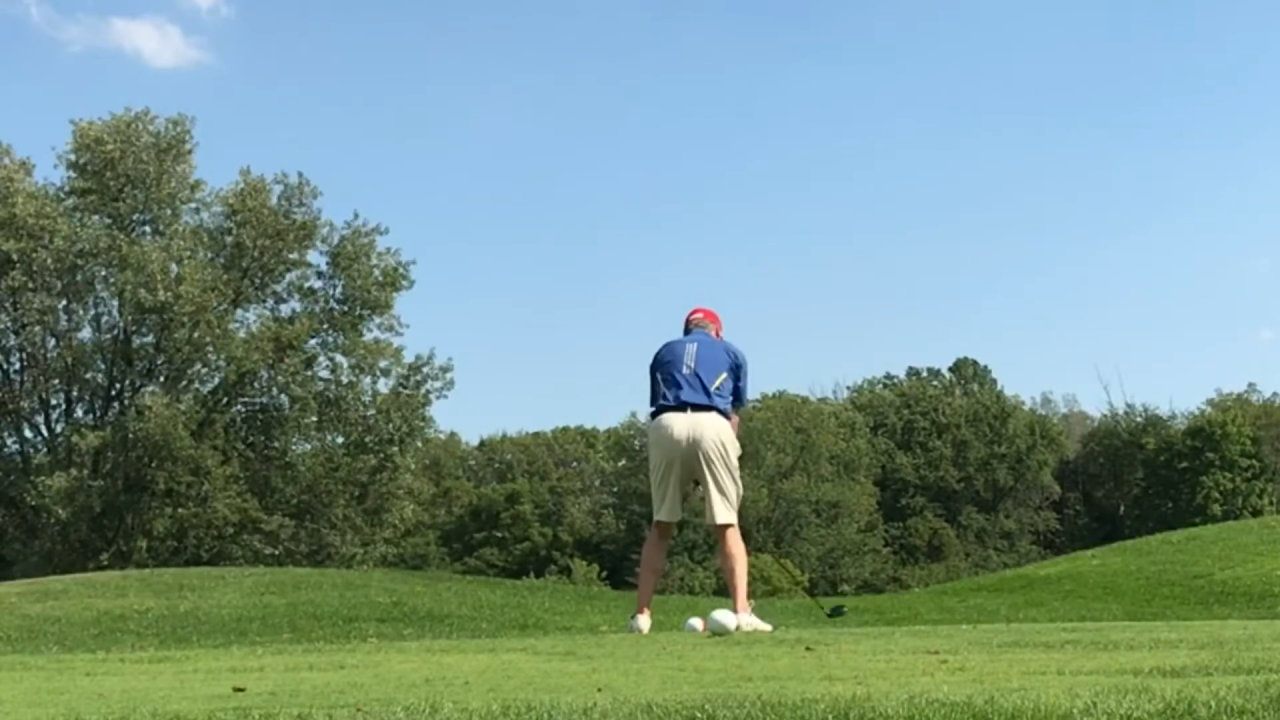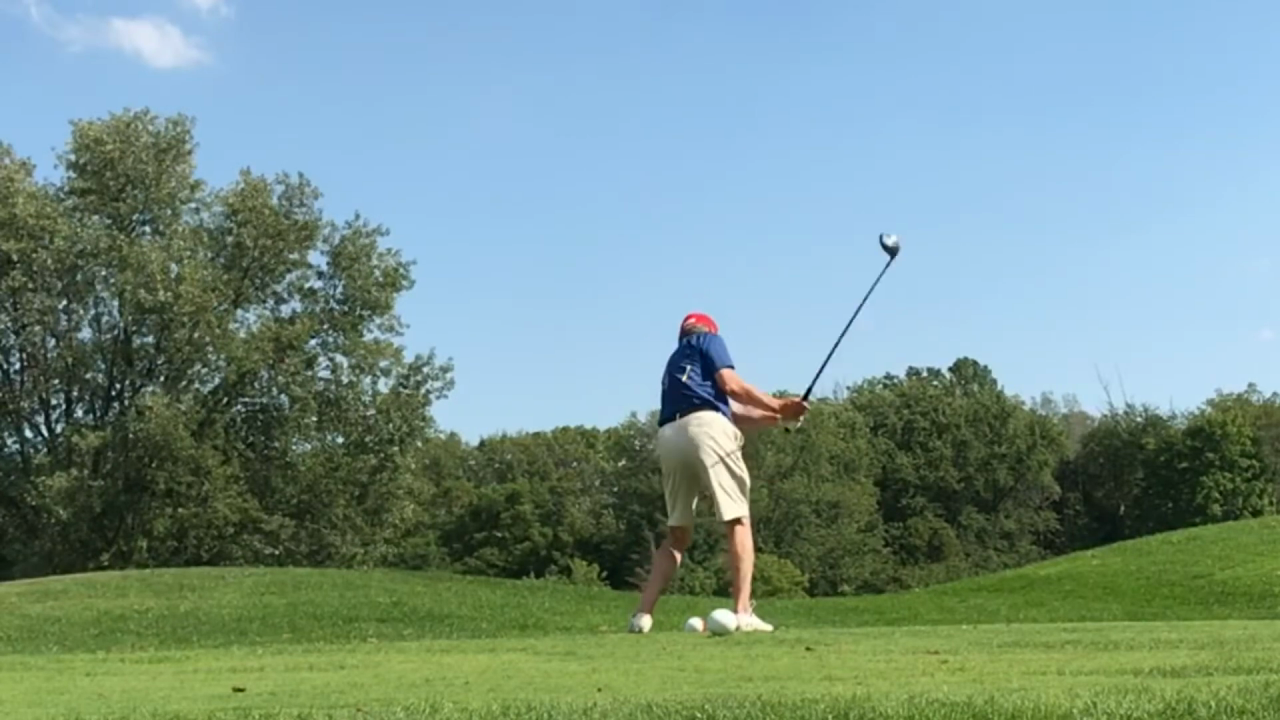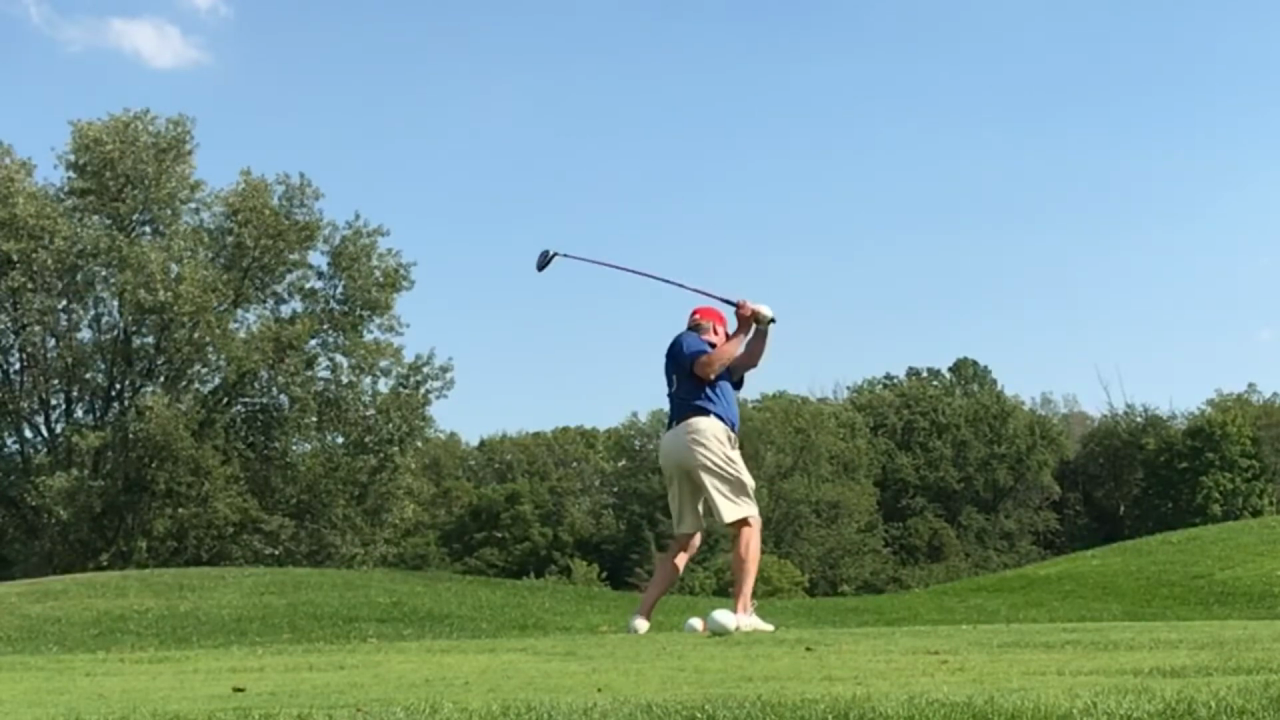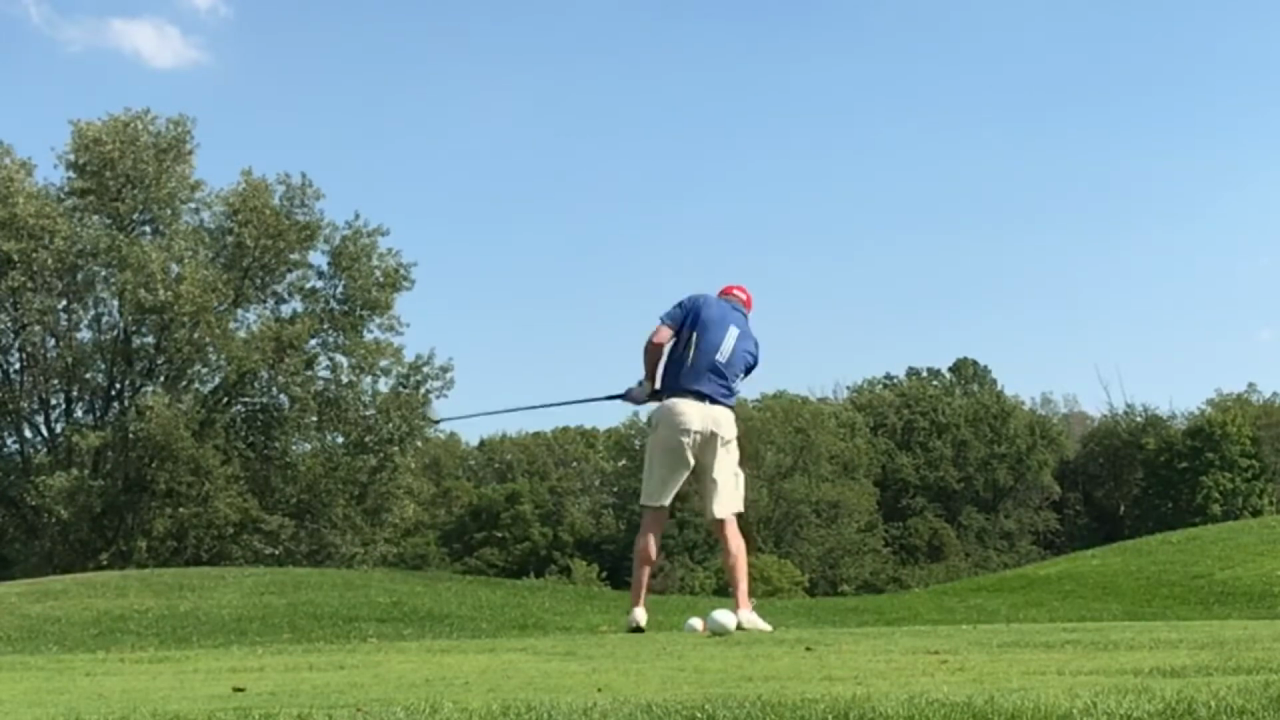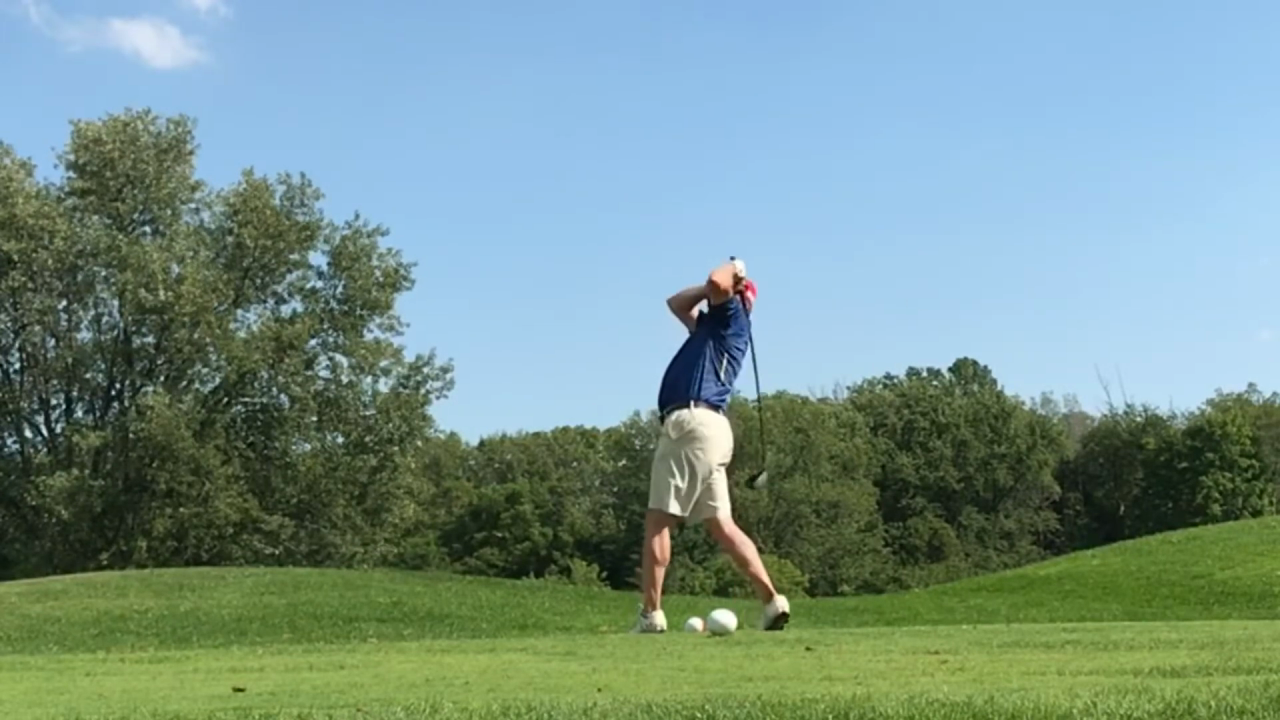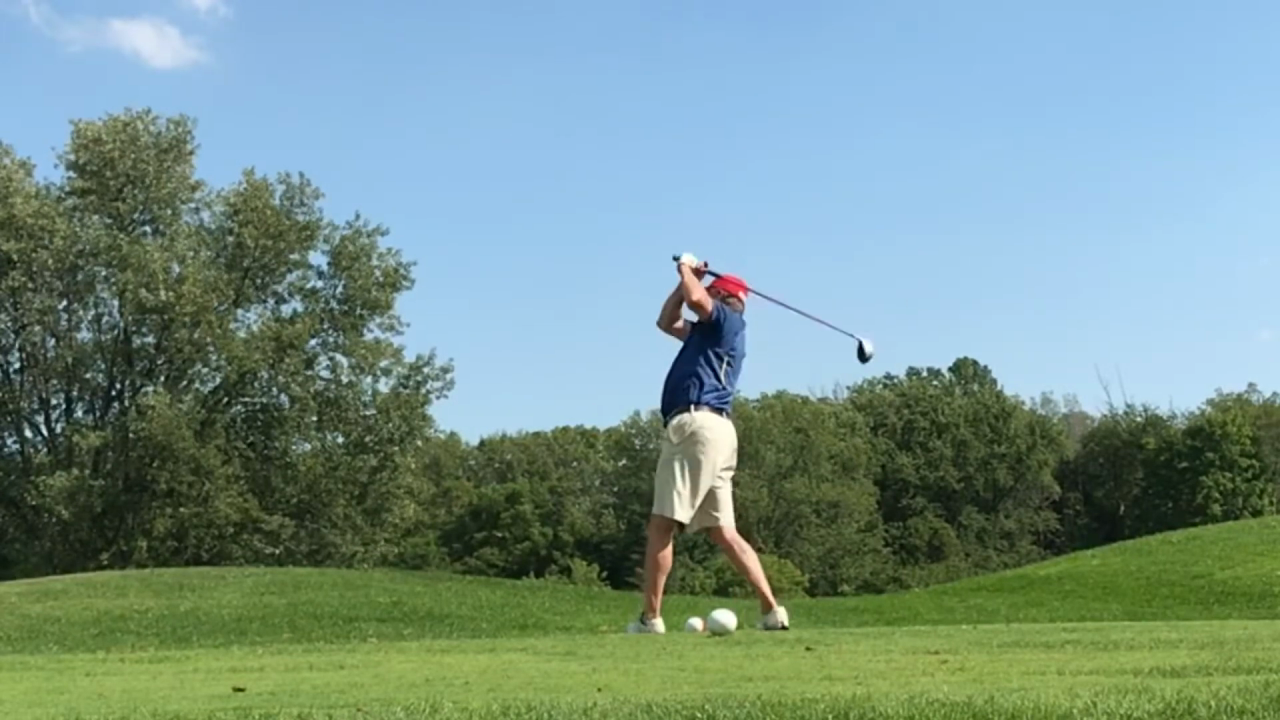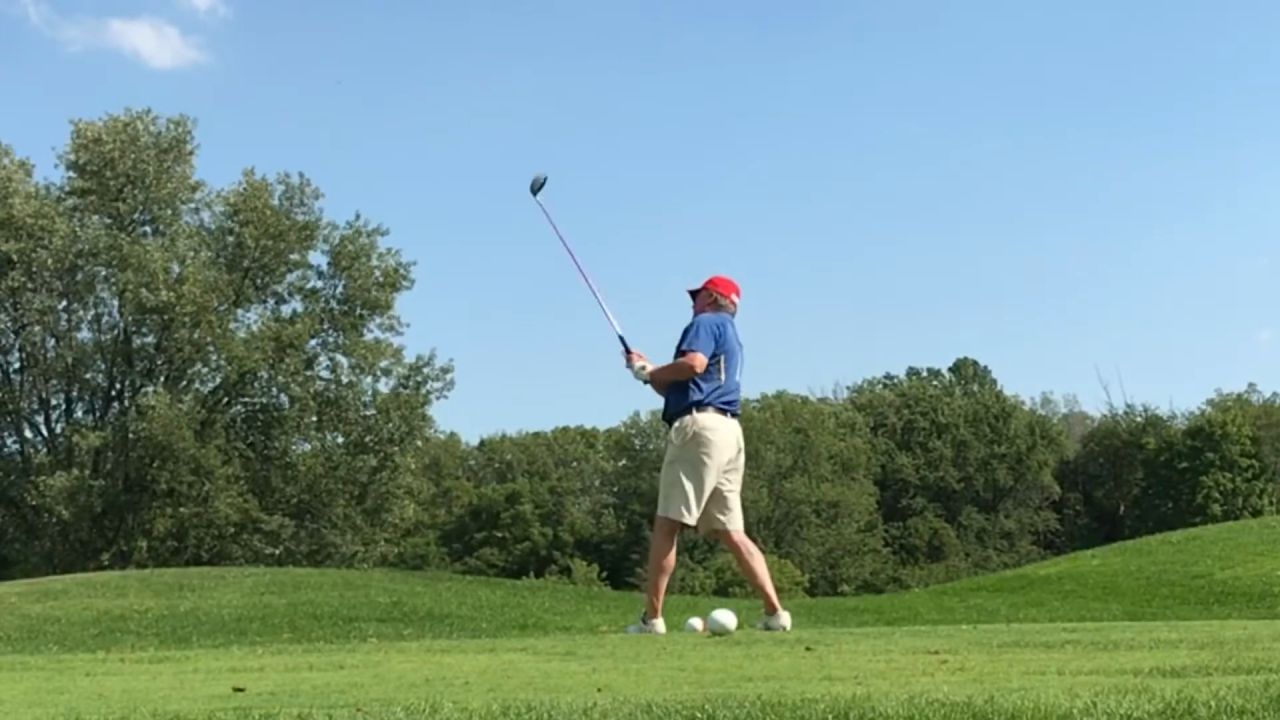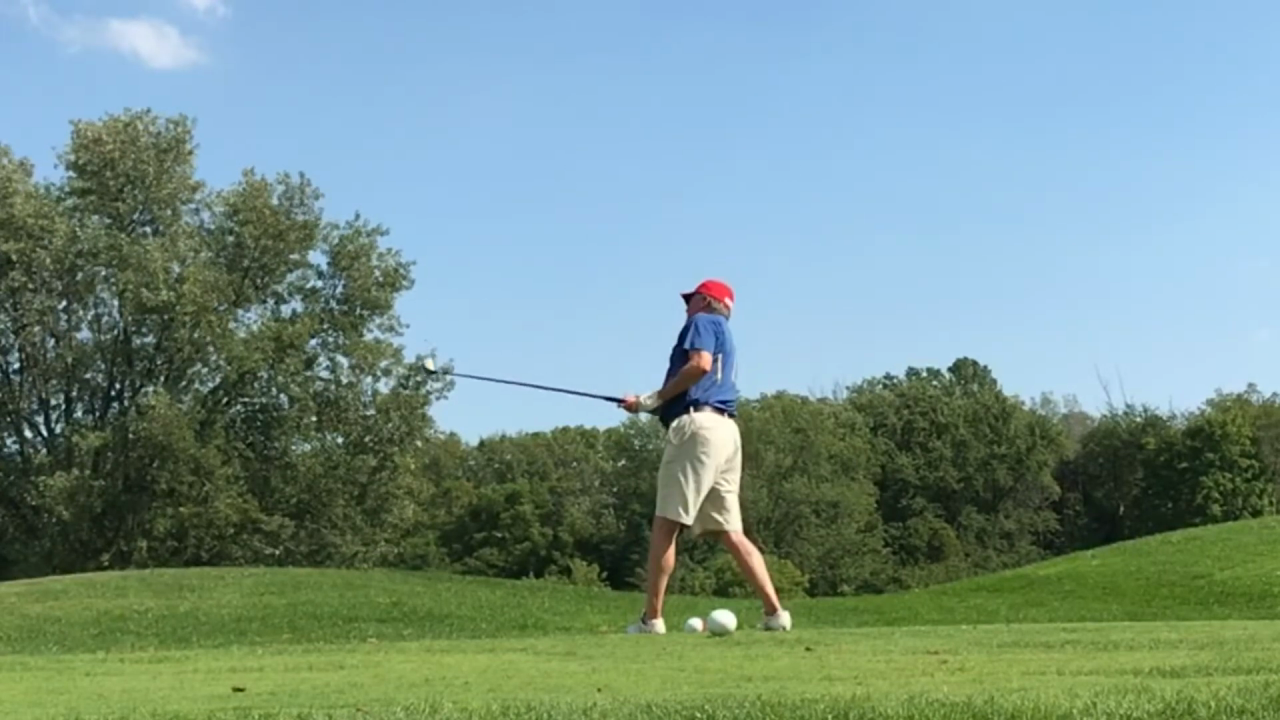
dt=0.3s
person 1, frame 1
left shoulder: (664, 352)
right shoulder: (731, 353)
left wrist: (688, 475)
right wrist: (706, 477)
left hip: (666, 427)
right hip: (712, 427)
left knee: (661, 527)
right knee: (727, 526)
left ankle: (641, 615)
right ankle: (742, 612)
person 1, frame 2
left shoulder: (675, 366)
right shoulder: (702, 340)
left elbow: (733, 407)
right elbow: (731, 385)
left wrist: (776, 417)
right wrist: (776, 406)
left hip: (670, 439)
right hip: (705, 429)
left knee: (677, 534)
right knee: (738, 522)
left ankle: (643, 613)
right ankle: (743, 612)
person 1, frame 3
right shoulder: (685, 340)
left elbow: (745, 361)
right elbow: (707, 367)
left wrist: (760, 326)
right wrist: (742, 332)
left hip: (675, 447)
right hip: (703, 435)
left knee: (685, 541)
right knee: (748, 523)
left ankle: (641, 615)
right ankle: (743, 612)
person 1, frame 4
left shoulder: (703, 303)
right shoulder: (751, 344)
left elbow: (657, 341)
left wrist: (648, 383)
left hip: (677, 414)
right hip: (718, 421)
left knee: (653, 518)
right knee: (725, 522)
left ankle: (637, 610)
right ankle: (744, 609)
person 1, frame 5
left shoulder: (733, 315)
right shoulder: (714, 323)
left elbow: (716, 284)
right elbow: (677, 304)
left wrist: (729, 272)
right wrist: (725, 275)
left hip: (692, 422)
right hip: (709, 426)
left knee: (658, 520)
right knee: (722, 524)
left ankle: (651, 613)
right ankle: (772, 599)
person 1, frame 6
left shoulder: (728, 319)
right shoulder: (717, 330)
left elbow: (694, 297)
right elbow: (669, 323)
left wrist: (686, 269)
right wrist: (687, 278)
left hip: (695, 427)
right hip: (717, 431)
left knee: (661, 524)
right knee: (723, 531)
left ankle: (650, 617)
right ankle: (772, 610)
person 1, frame 7
left shoulder: (709, 323)
right shoulder: (729, 338)
left elbow: (693, 364)
right elbow: (675, 388)
left wrist: (645, 370)
right wrist: (648, 371)
left hip: (701, 428)
right hip: (727, 432)
left knee: (666, 526)
right knee: (731, 532)
left ankle: (651, 619)
right ankle: (775, 613)
person 1, frame 8
left shoulder: (703, 322)
right shoulder: (722, 338)
left elbow: (699, 365)
left wrist: (655, 397)
right wrist: (647, 404)
left hip: (698, 428)
right hip: (724, 431)
left knee: (665, 526)
right knee: (731, 532)
left ankle: (651, 619)
right ankle: (775, 613)
